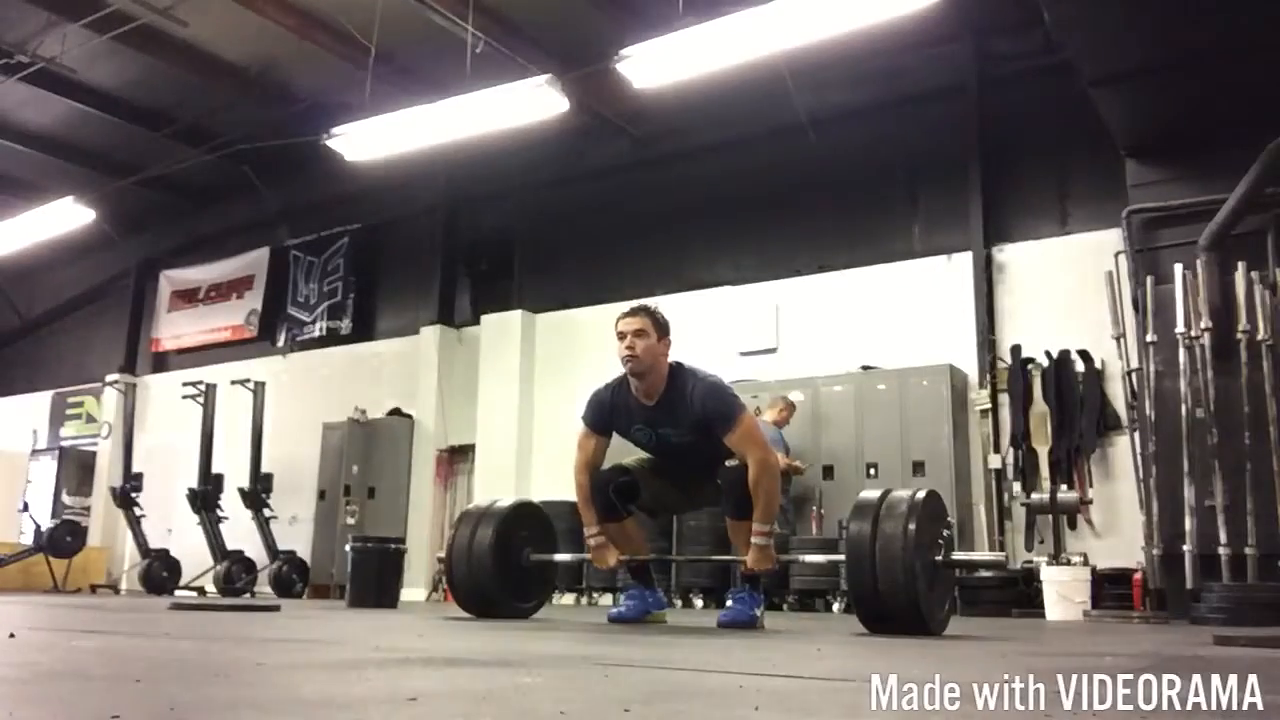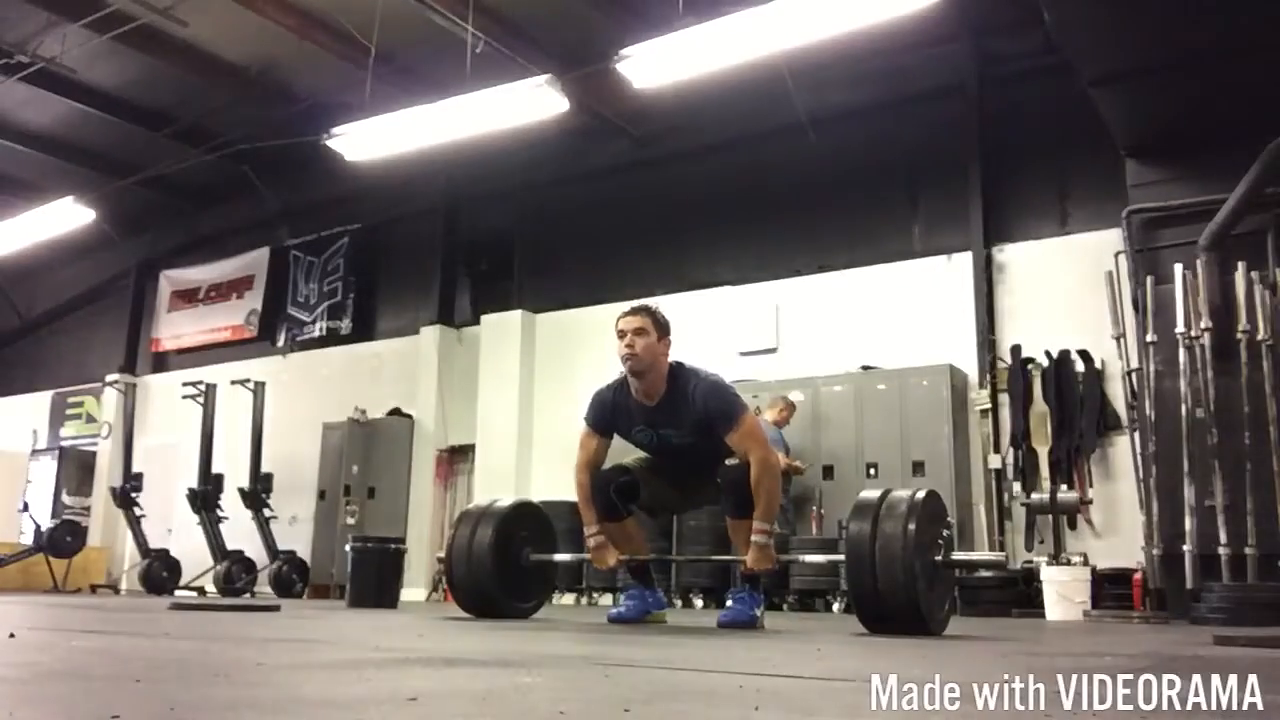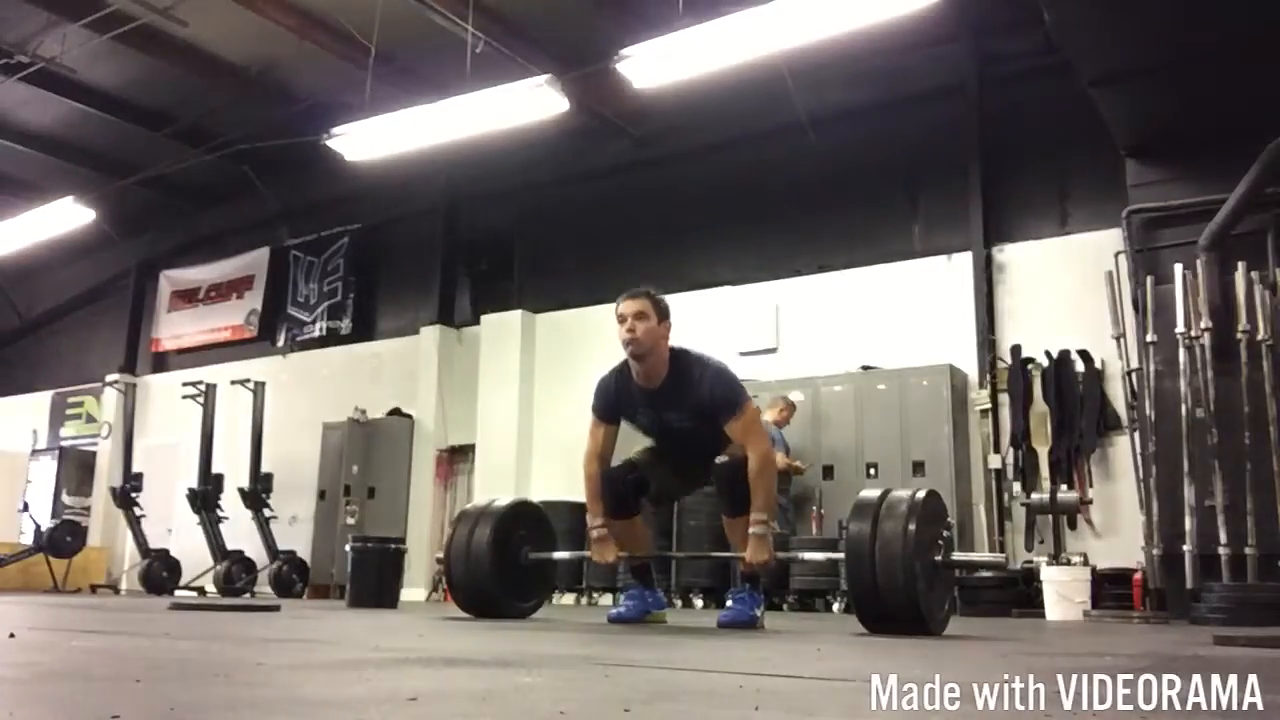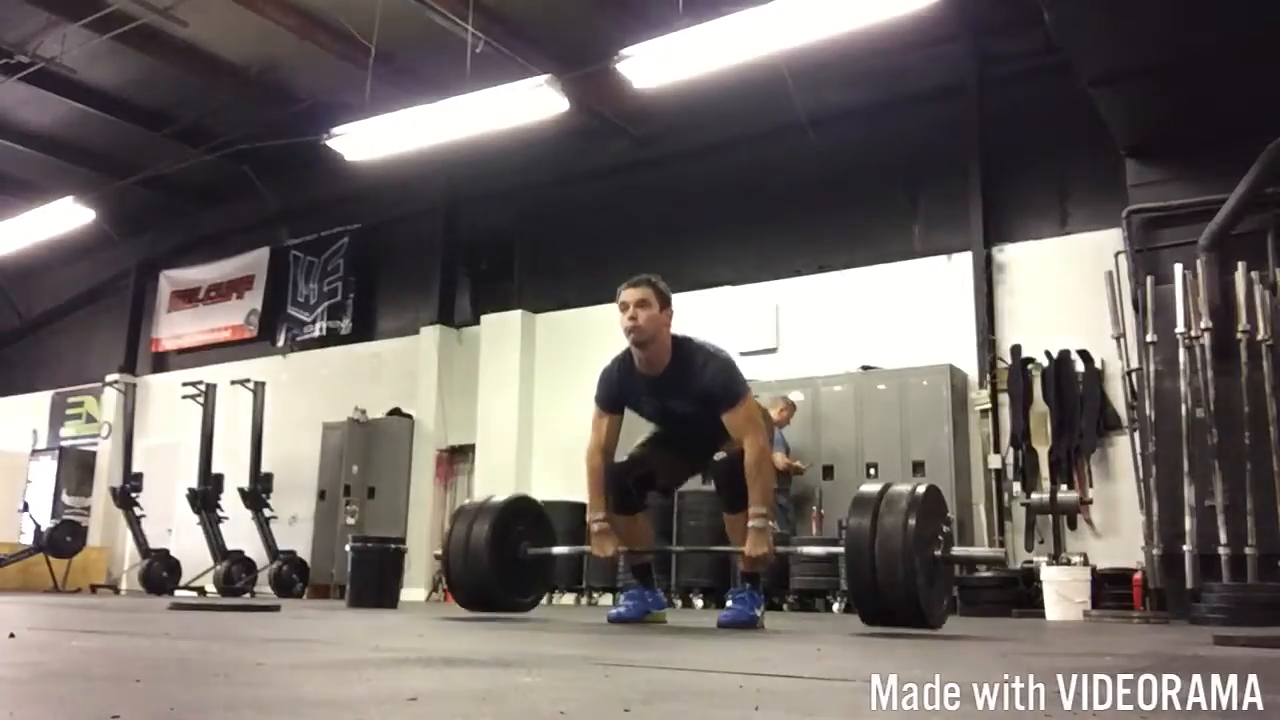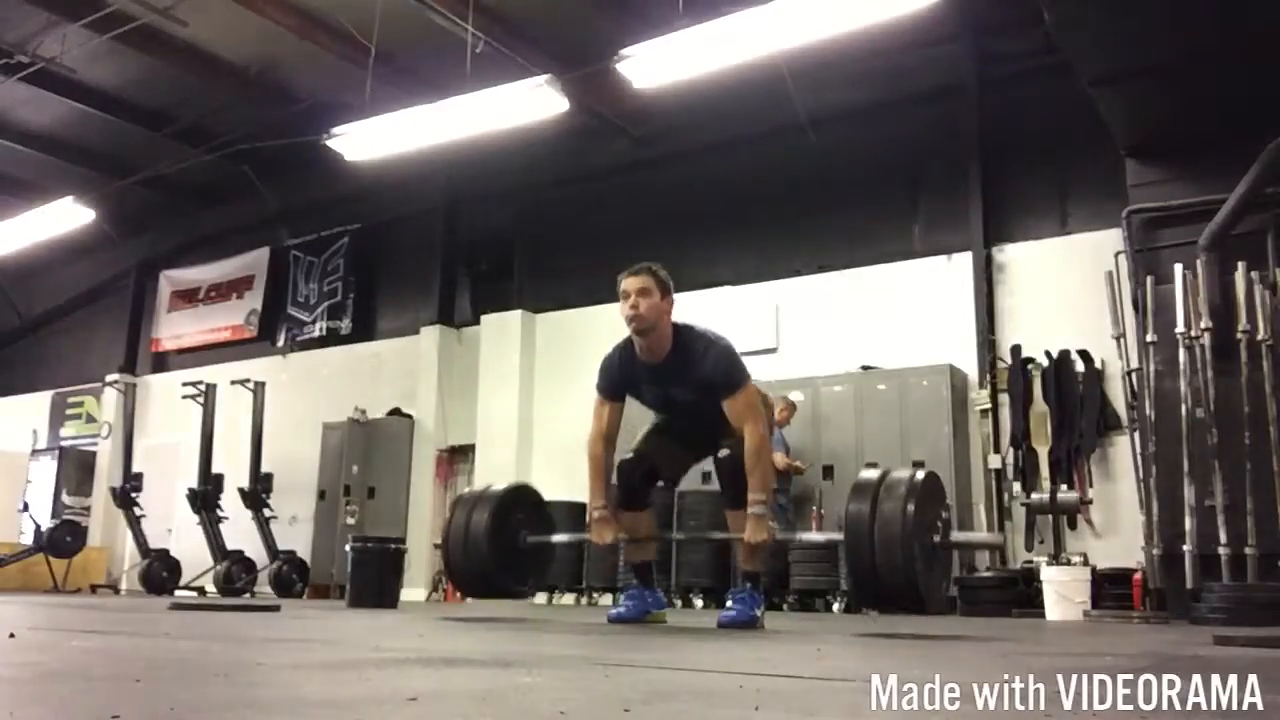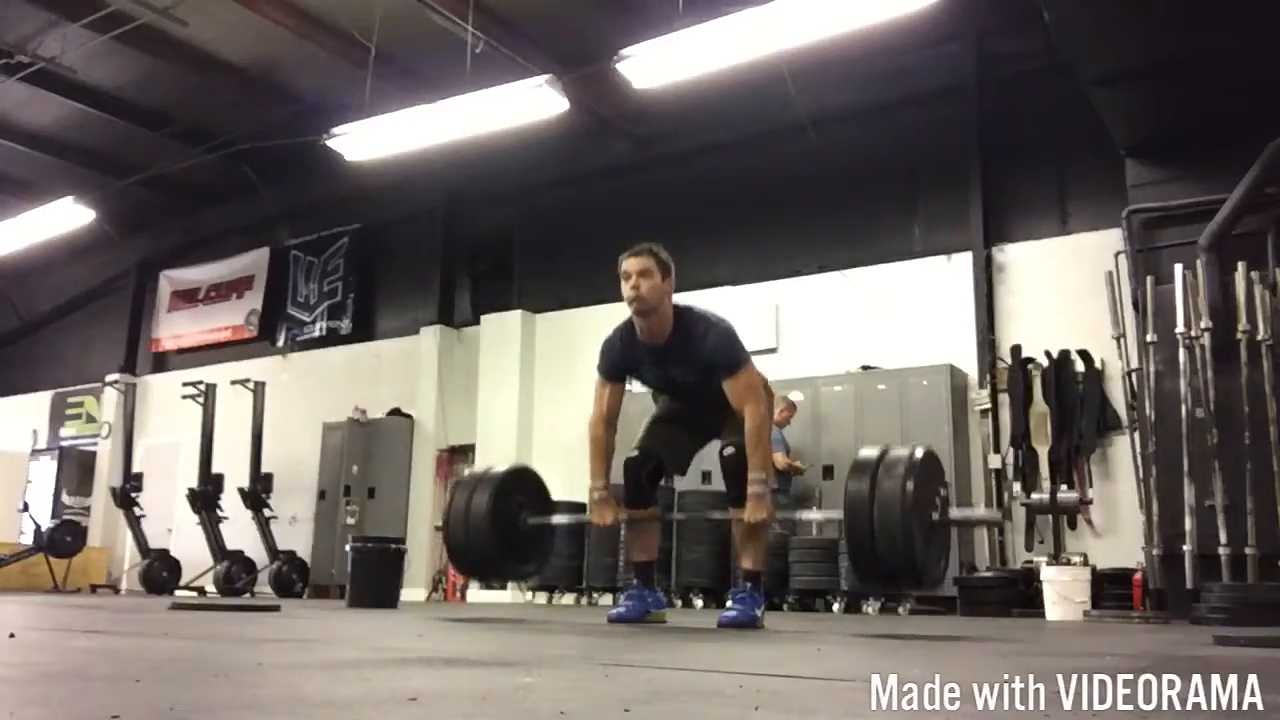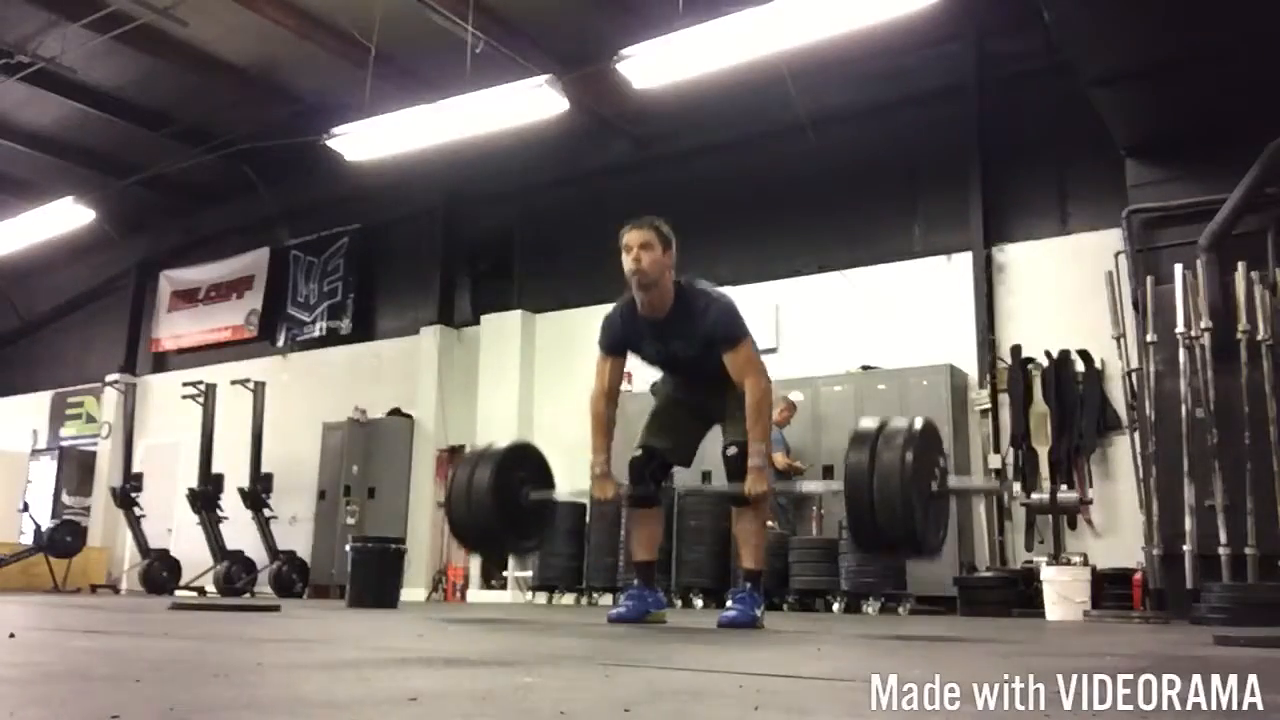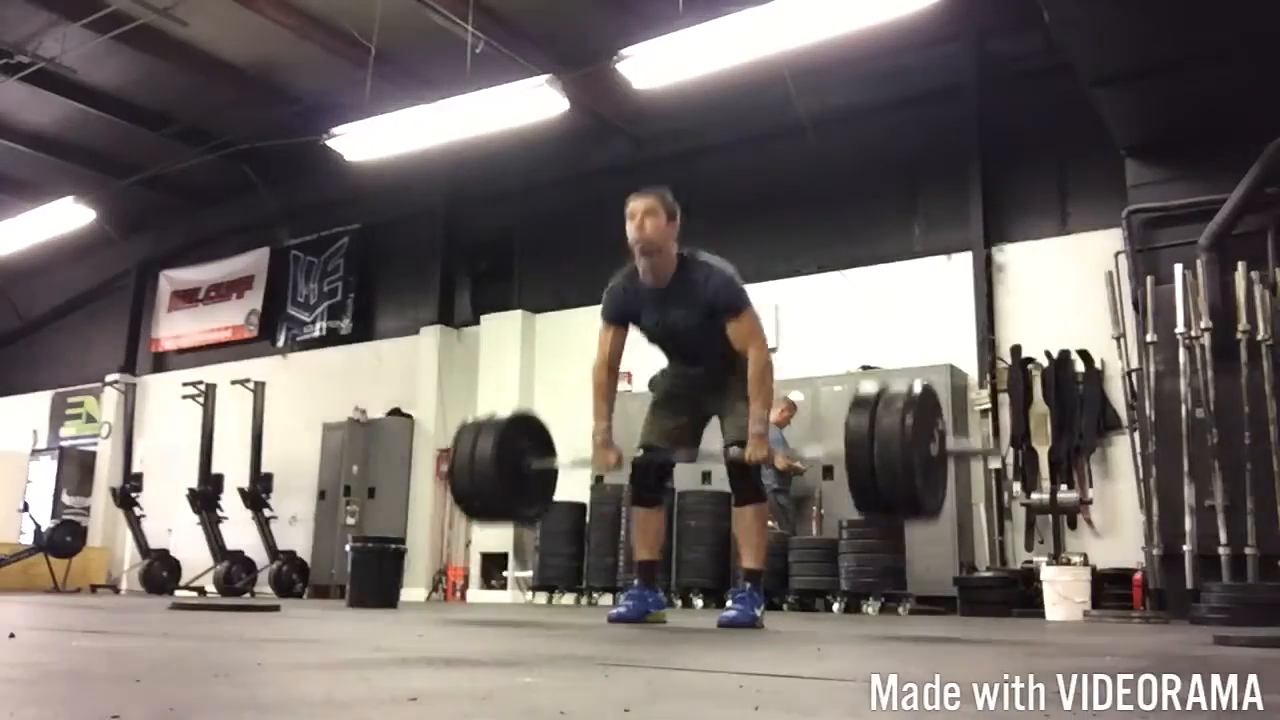
dt=0.1s
person 1, frame 1
left shoulder: (703, 392)
right shoulder: (607, 400)
left elbow: (764, 460)
right elbow: (585, 470)
left wrist: (761, 541)
right wrist: (595, 538)
left hip: (721, 473)
right hip: (671, 474)
left knee: (737, 475)
right knee: (605, 485)
left ankle: (748, 594)
right ankle: (646, 591)
person 1, frame 2
left shoulder: (704, 391)
right shoulder: (609, 401)
left elbow: (765, 458)
right elbow: (586, 469)
left wrist: (761, 540)
right wrist: (595, 538)
left hip: (720, 473)
right hip: (671, 474)
left knee: (737, 474)
right knee: (606, 485)
left ankle: (748, 593)
right ankle: (646, 591)
person 1, frame 3
left shoulder: (707, 377)
right shoulder: (613, 386)
left elbow: (760, 450)
right elbow: (595, 459)
left wrist: (760, 532)
right wrist: (598, 530)
left hip: (729, 445)
right hip: (676, 453)
left knee: (731, 473)
right knee: (616, 482)
left ankle: (748, 594)
right ankle: (646, 592)
person 1, frame 4
left shoulder: (709, 365)
right shoulder: (616, 375)
left elbow: (755, 442)
right elbow: (599, 451)
left wrist: (759, 525)
right wrist: (599, 523)
left hip: (730, 435)
right hip: (678, 438)
left knee: (730, 469)
right knee: (621, 476)
left ankle: (748, 593)
right ankle: (646, 591)
person 1, frame 5
left shoulder: (709, 352)
right shoulder: (618, 363)
left elbow: (755, 430)
right elbow: (601, 439)
left wrist: (758, 513)
right wrist: (600, 511)
left hip: (735, 416)
right hip: (680, 421)
right knee: (631, 473)
left ankle: (749, 595)
right ankle: (645, 592)
person 1, frame 6
left shoulder: (710, 334)
right shoulder: (618, 345)
left elbow: (754, 410)
right elbow: (602, 421)
left wrist: (759, 493)
right wrist: (599, 493)
left hip: (736, 402)
right hip: (681, 407)
left knee: (736, 463)
right knee: (638, 470)
left ankle: (749, 594)
right ankle: (645, 591)
person 1, frame 7
left shoulder: (710, 308)
right shoulder: (620, 319)
left elbow: (756, 383)
right elbow: (603, 394)
left wrist: (759, 464)
right wrist: (601, 467)
left hip: (733, 389)
right hip: (683, 390)
left knee: (738, 465)
right knee: (643, 470)
left ankle: (750, 595)
right ankle: (645, 591)
person 1, frame 8
left shoulder: (712, 278)
right shoulder: (623, 290)
left elbow: (756, 351)
right elbow: (605, 364)
left wrist: (758, 431)
right wrist: (602, 436)
left hip: (733, 375)
right hip: (682, 378)
left knee: (743, 464)
right knee: (646, 469)
left ankle: (749, 594)
right ankle: (646, 590)
